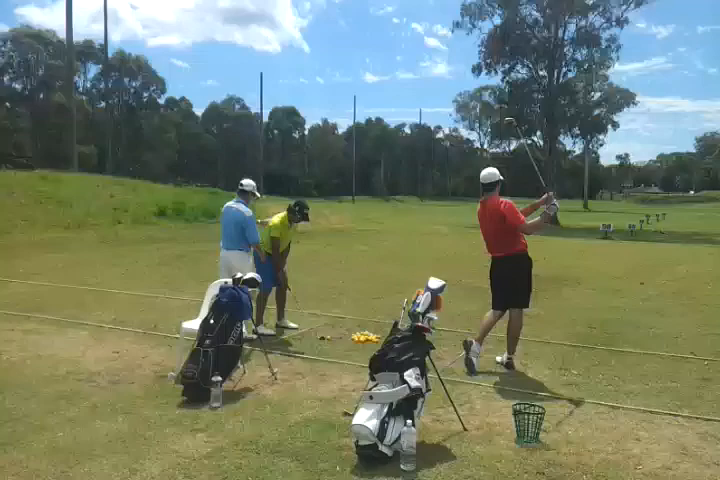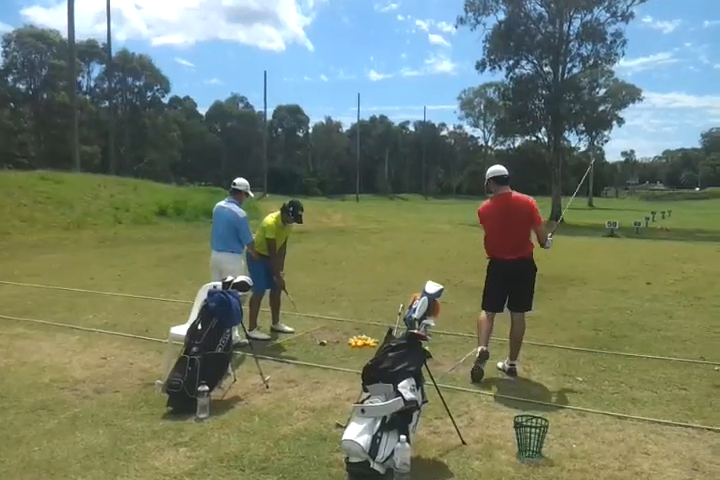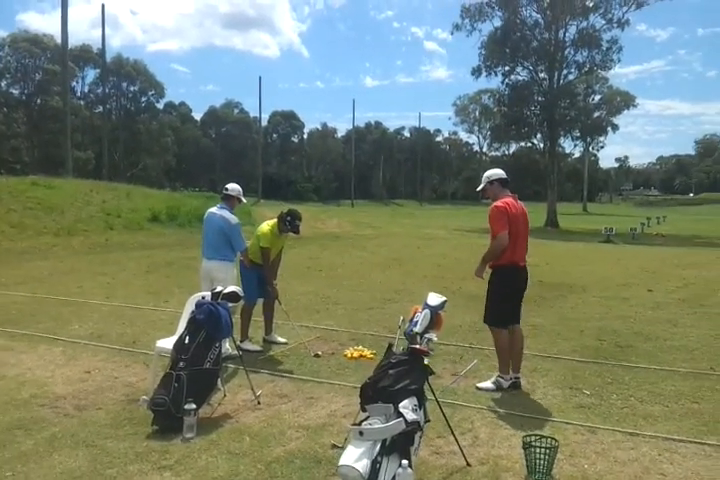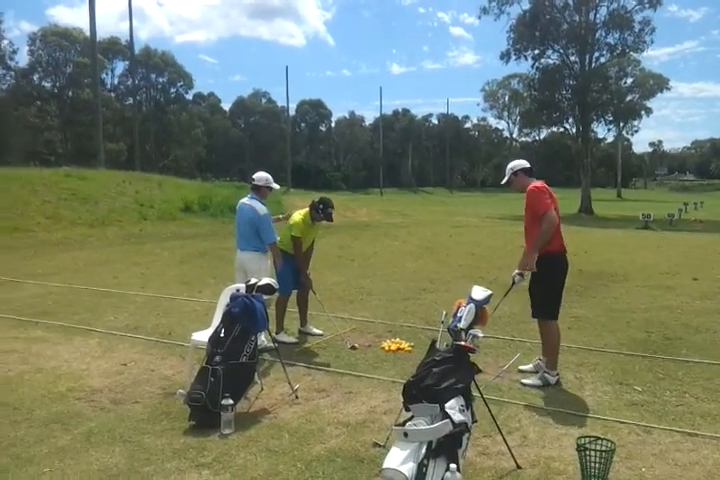
dt=0.7s
person 1, frame 1
left shoulder: (482, 208)
right shoulder: (503, 205)
right elbow: (526, 228)
left wrist: (538, 203)
right wrist: (547, 214)
left hip: (498, 263)
right hip: (517, 261)
left knee: (497, 309)
right knee: (516, 311)
left ankle: (476, 344)
right ankle: (509, 357)
person 1, frame 2
left shoulder: (484, 208)
right shoulder: (527, 202)
right elbow: (542, 235)
right wrist: (546, 242)
left hip: (497, 265)
right hip: (523, 265)
left knee: (488, 310)
right knee: (518, 314)
left ankle: (482, 348)
right ankle: (511, 363)
person 1, frame 3
left shoulder: (498, 207)
right shoulder: (519, 206)
left elbow: (501, 241)
left wrist: (482, 263)
left hip: (505, 272)
right hip: (519, 270)
left knee: (498, 325)
right knee: (514, 325)
left ankle: (504, 378)
right ankle: (515, 376)
person 1, frame 4
left shoulder: (535, 190)
right shoulder: (537, 192)
left elbow: (552, 221)
right elbow: (534, 235)
left wrist: (534, 254)
right wrist: (521, 268)
left hip: (550, 261)
right hip: (545, 260)
left knee: (548, 317)
right knee: (542, 315)
left ankle: (551, 373)
right ankle: (545, 361)
person 2, frame 1
left shoulder: (226, 207)
right shoulder: (247, 213)
right elbow: (254, 241)
left wrist: (257, 222)
right wrist: (263, 255)
left hip: (224, 254)
right hip: (240, 256)
person 2, frame 2
left shoulder: (217, 207)
right shoulder: (239, 213)
right elbow: (248, 241)
right wrist: (255, 255)
left hip: (215, 255)
right hip: (231, 258)
right ankle: (232, 336)
person 2, frame 3
left shoulder: (209, 213)
right shoulder: (231, 220)
right elbow: (241, 248)
left hip: (206, 263)
right hip: (223, 267)
right ankle: (222, 348)
person 2, frame 4
left shoulder: (241, 204)
right shoulder: (260, 210)
right elbow: (270, 241)
left wrist: (279, 218)
right wrist: (278, 258)
left hip: (240, 255)
right hip: (256, 258)
right ankle: (257, 340)
person 3, frame 1
left shoulder: (293, 222)
right shoulder: (277, 223)
left elbow: (287, 245)
right elbow: (275, 250)
left wrist: (283, 267)
right wrist: (280, 272)
left hip: (276, 255)
right hip: (264, 255)
left knee: (282, 286)
right knee: (266, 289)
left ankle: (281, 320)
right ankle: (259, 325)
person 3, frame 2
left shoulder: (287, 223)
right shoulder: (271, 223)
left elbow: (283, 246)
right elbow: (273, 252)
left wrist: (281, 270)
right wrist: (278, 276)
left hip: (269, 257)
right hip: (257, 256)
left knee: (276, 289)
right knee: (259, 291)
left ankle: (276, 323)
right ankle: (252, 329)
person 3, frame 3
left shoulder: (284, 231)
right shoulder: (266, 231)
left elbow: (278, 255)
right elbow: (266, 261)
left wrist: (274, 279)
right wrist: (271, 285)
left hip: (263, 265)
right hip: (250, 264)
left knee: (270, 298)
right knee: (251, 301)
left ankle: (269, 334)
right ankle: (243, 340)
person 3, frame 4
left shoulder: (316, 220)
right shoulder: (298, 220)
left elbow: (310, 245)
right elbow: (298, 251)
left wrist: (306, 269)
right wrist: (305, 275)
left hip: (296, 255)
right hip: (284, 254)
left knee: (304, 289)
right knee: (285, 292)
left ankle: (304, 325)
right ankle: (279, 332)
